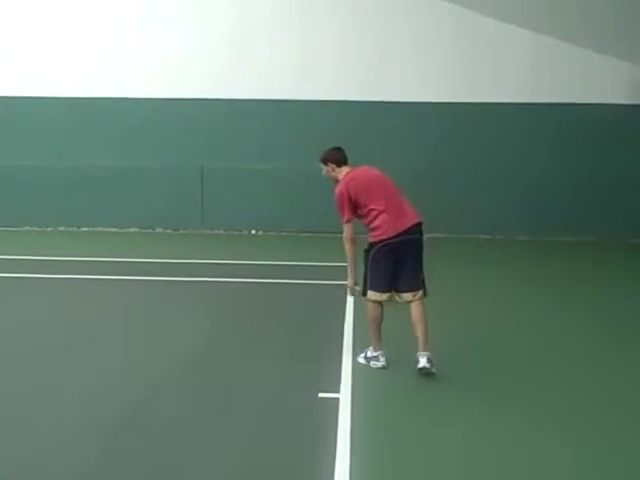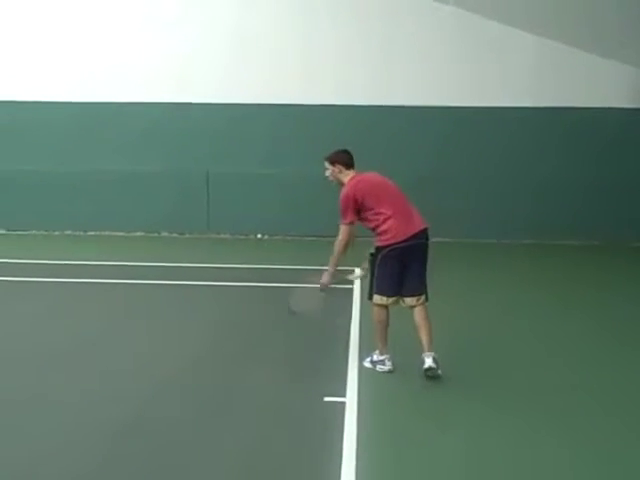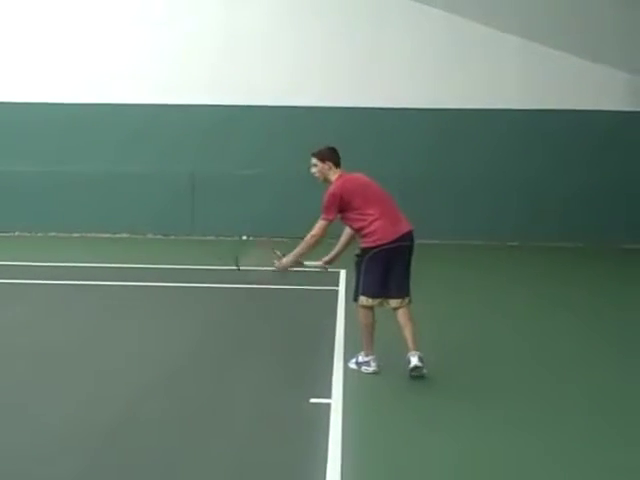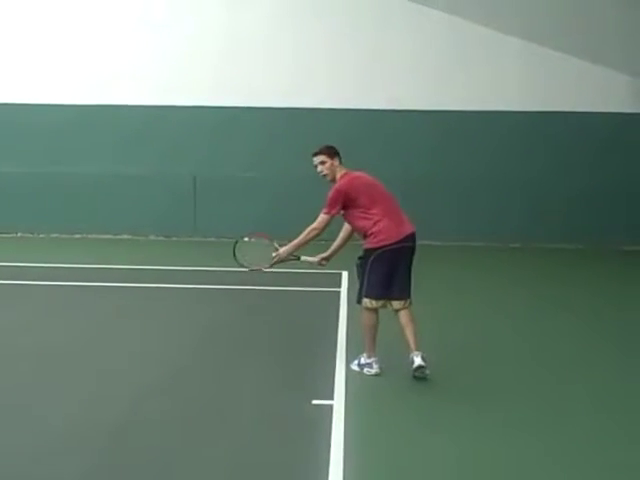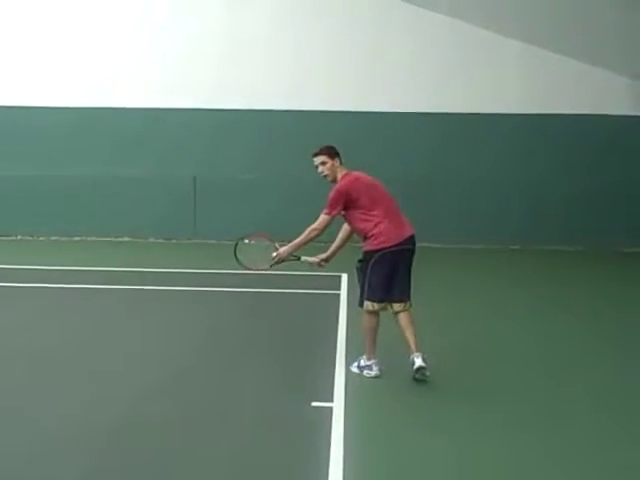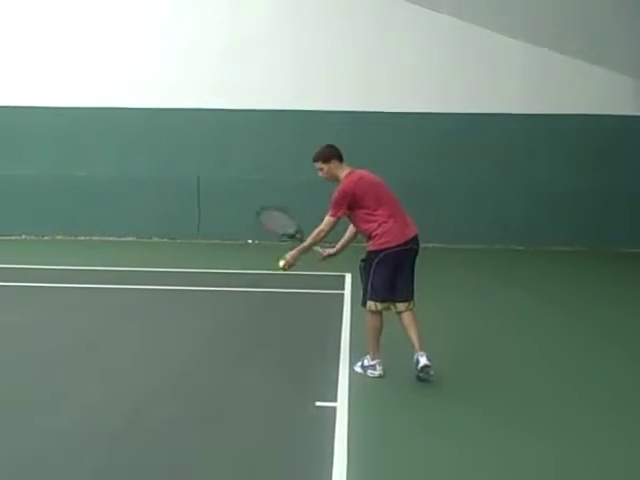
dt=0.2s
person 1, frame 1
left shoulder: (342, 189)
right shoulder: (370, 172)
left elbow: (349, 236)
left wrist: (351, 273)
left hip: (384, 238)
right hip: (412, 230)
left knee: (374, 296)
right knee: (415, 297)
left ankle: (376, 353)
right ankle: (423, 355)
person 1, frame 2
left shoulder: (348, 192)
right shoulder: (372, 178)
left elbow: (344, 238)
left wrist: (329, 271)
right wrist: (371, 262)
left hip: (392, 242)
right hip: (418, 234)
left knee: (380, 300)
right knee: (417, 301)
left ankle: (382, 356)
right ankle: (428, 355)
person 1, frame 3
left shoulder: (335, 190)
right shoulder: (356, 180)
left elbow: (317, 234)
left wrist: (291, 258)
right wrist: (332, 256)
left hip: (379, 243)
right hip: (404, 236)
left knee: (365, 301)
right knee: (400, 301)
left ankle: (367, 358)
right ankle: (414, 355)
person 1, frame 4
left shoulder: (341, 187)
right shoulder: (357, 180)
left elbow: (317, 228)
right elbow: (351, 223)
left wrist: (289, 249)
right wrist: (329, 254)
left hip: (382, 244)
right hip: (405, 238)
left knee: (369, 303)
right knee: (401, 303)
left ankle: (370, 360)
right ankle: (416, 355)
person 1, frame 5
left shoulder: (342, 188)
right shoulder: (357, 181)
left elbow: (317, 228)
right elbow: (350, 224)
left wrist: (289, 249)
right wrist: (328, 255)
left hip: (382, 246)
right hip: (405, 240)
left knee: (371, 305)
right knee: (401, 305)
left ankle: (369, 362)
right ankle: (416, 356)
person 1, frame 6
left shoulder: (346, 188)
right shoulder: (362, 178)
left elbow: (324, 229)
left wrist: (297, 252)
right wrist: (337, 249)
left hip: (385, 246)
right hip: (408, 240)
left knee: (373, 306)
right knee: (403, 304)
left ankle: (373, 362)
right ankle: (420, 355)
